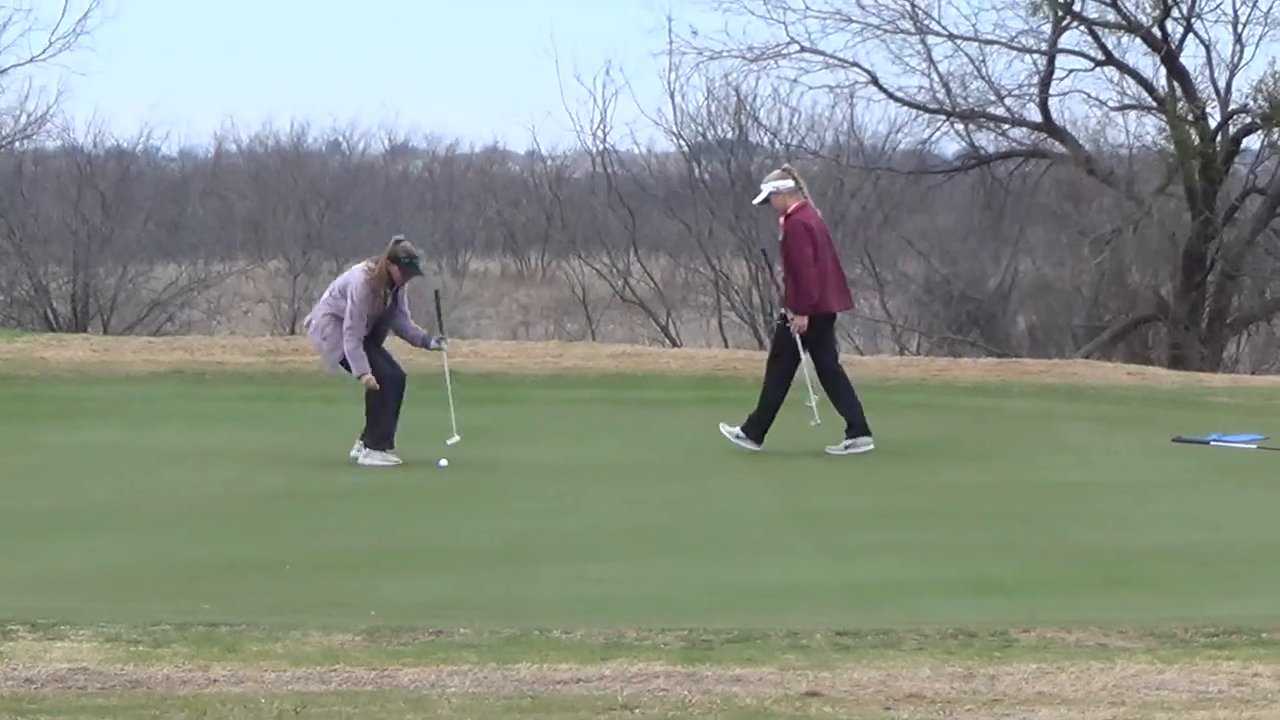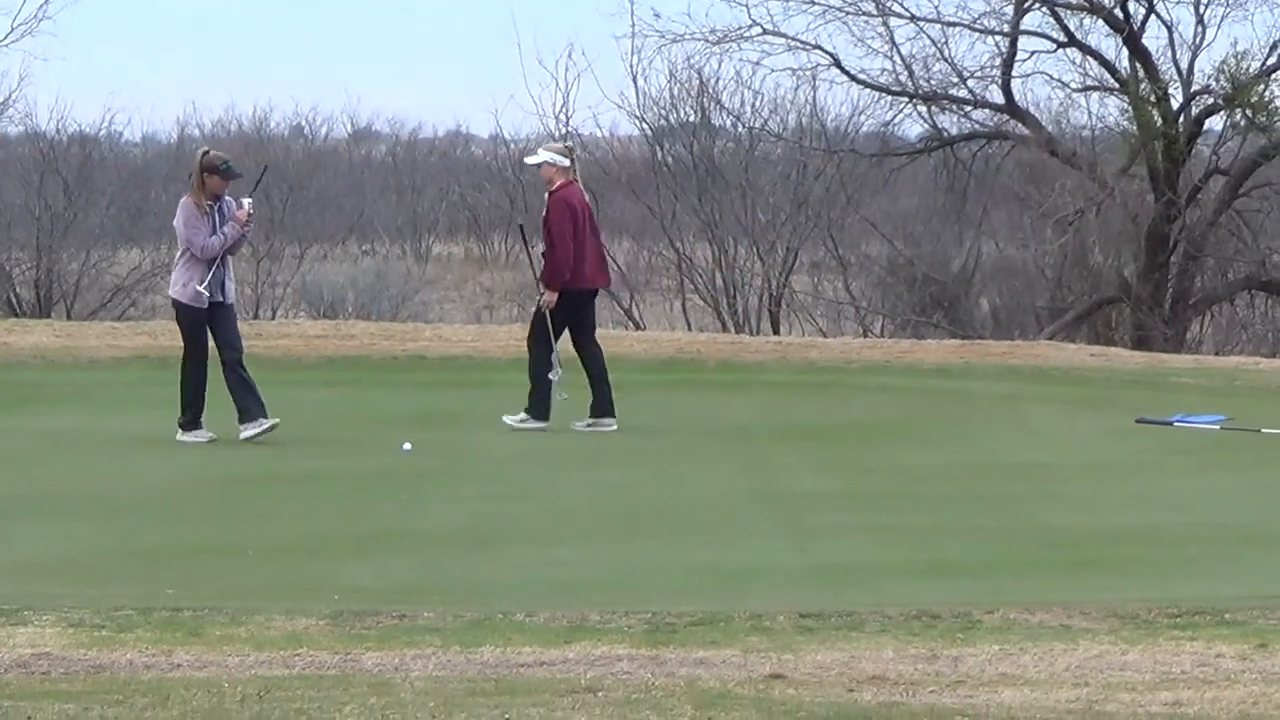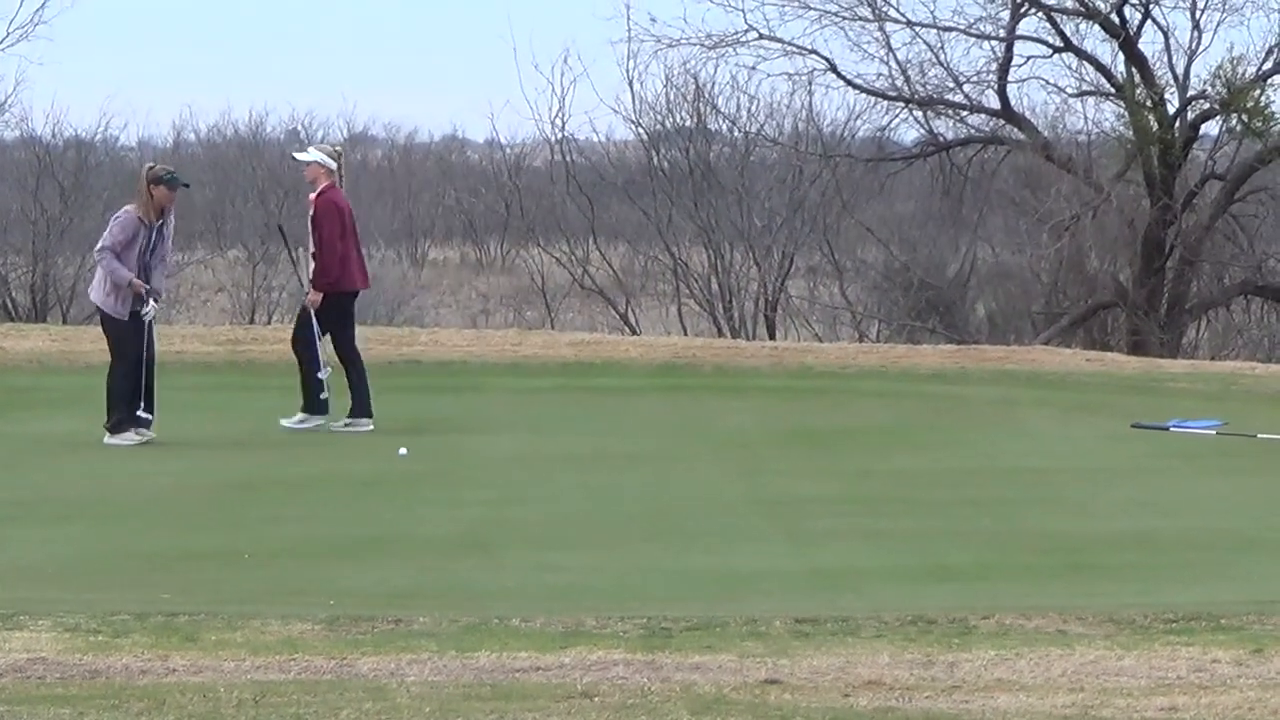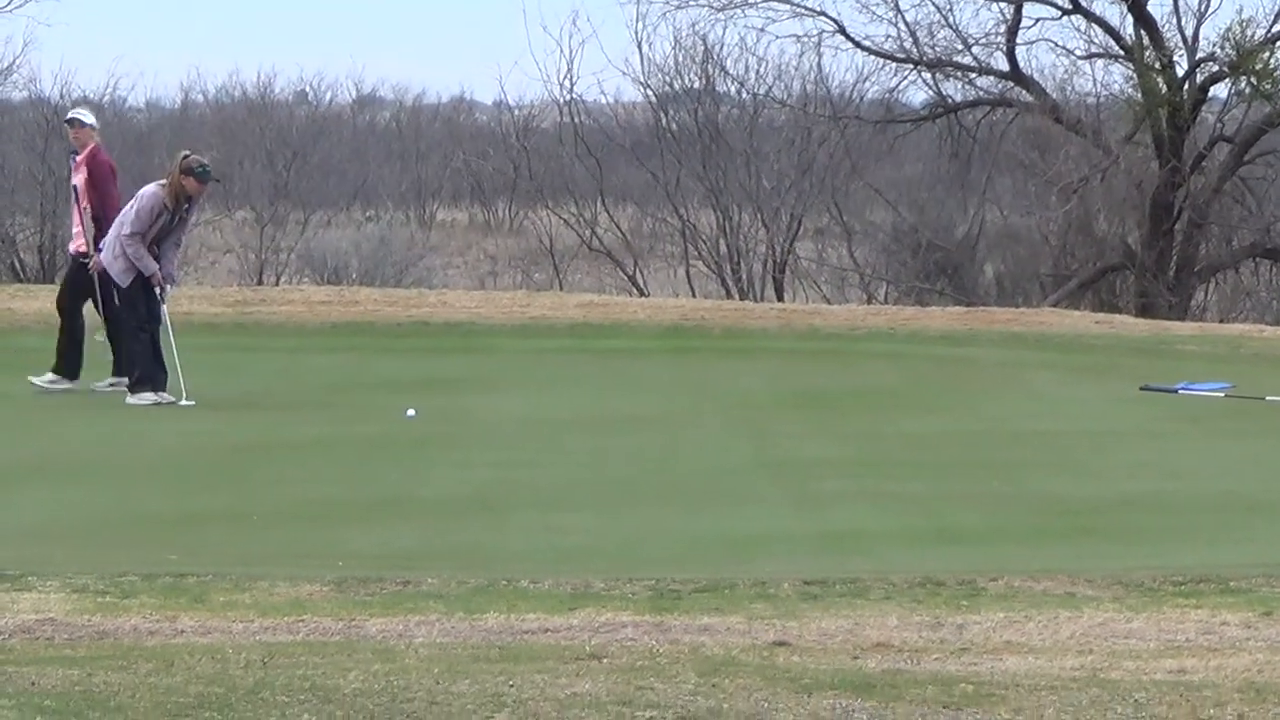
dt=1s
person 1, frame 1
left shoulder: (795, 223)
right shoulder: (810, 216)
left elbow: (803, 269)
left wrist: (801, 310)
left hip: (806, 309)
right hip: (823, 306)
left knee: (779, 368)
right knee: (829, 369)
left ankle: (752, 433)
right ankle: (859, 434)
person 1, frame 2
left shoulder: (559, 199)
right shoulder: (575, 193)
left elbow: (562, 247)
left wrist: (553, 286)
left hip: (569, 283)
right hip: (586, 281)
left knee: (540, 343)
right knee: (586, 345)
left ankle: (537, 413)
right ankle: (603, 414)
person 1, frame 3
left shoulder: (326, 201)
right shoulder: (331, 198)
left elbow: (328, 248)
left wrist: (318, 286)
right wrist: (320, 284)
left hip: (334, 285)
right hip: (345, 283)
left knee: (305, 342)
right knee: (346, 348)
left ankle: (315, 409)
right ankle: (360, 414)
person 1, frame 4
left shoulder: (99, 161)
right shoulder: (80, 161)
left elbow: (107, 206)
left wrist: (101, 248)
right wrist: (87, 247)
left hip: (92, 248)
right hip: (84, 247)
left knee: (68, 304)
right knee: (107, 311)
left ankle: (65, 372)
right ankle: (122, 373)
person 2, frame 1
left shoulder: (396, 282)
right shoulder: (363, 282)
left elbow: (401, 320)
right elbow: (351, 332)
left wrist: (427, 339)
right wrist: (362, 372)
left hip: (364, 336)
right hip: (331, 329)
left knee: (396, 379)
right knee: (383, 380)
left ankle: (368, 443)
right ankle: (374, 450)
person 2, frame 2
left shoulder: (227, 205)
right shoulder: (189, 207)
left elbow: (233, 248)
right elbow: (205, 249)
left wrist: (245, 227)
right wrist: (235, 226)
left hip: (221, 292)
right hip: (192, 292)
left knee: (233, 354)
right knee: (195, 358)
left ankle: (253, 418)
right ankle: (189, 427)
person 2, frame 3
left shoulder: (167, 220)
right shoulder: (129, 217)
left elbow: (161, 261)
right elbow: (102, 252)
left wrist: (155, 293)
right wrist: (129, 280)
left hip: (139, 300)
right hip: (114, 297)
left knee: (145, 357)
right knee: (124, 359)
left ankle: (138, 421)
right ankle: (116, 429)
person 2, frame 4
left shoulder: (192, 202)
right shoulder: (152, 196)
left elbow: (173, 241)
right elbow: (130, 236)
left wrist: (167, 276)
right wrist: (152, 271)
left hip: (147, 259)
right hip: (123, 256)
left knee: (152, 320)
right knee: (136, 321)
left ankle: (155, 385)
right ankle: (139, 388)
